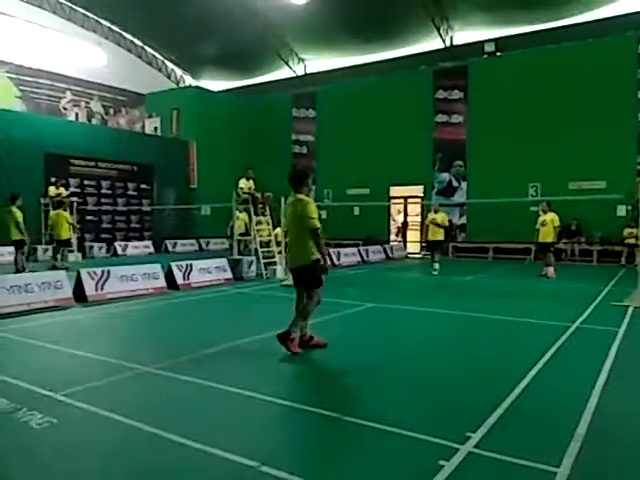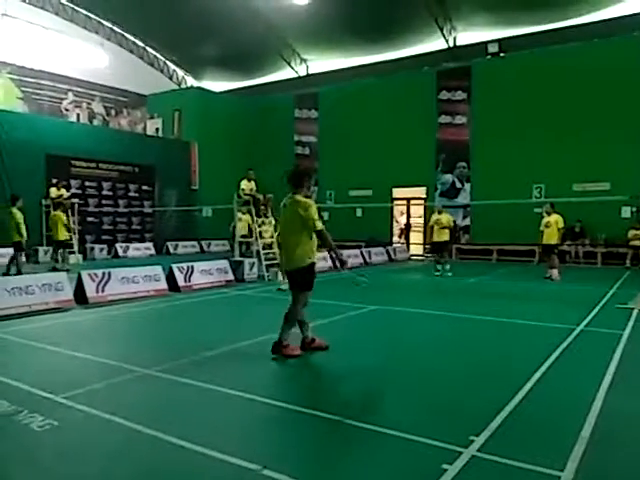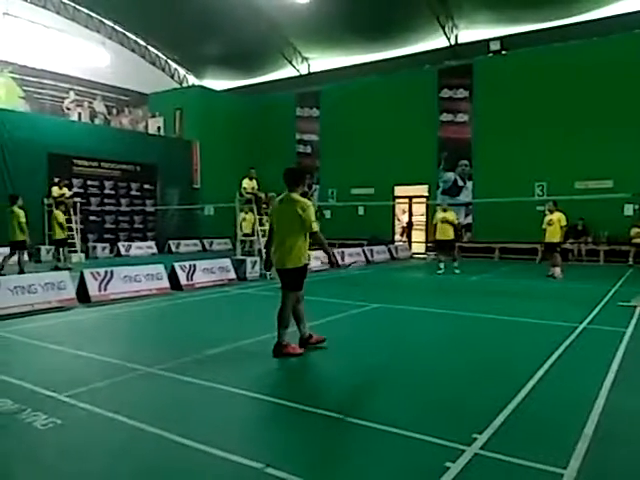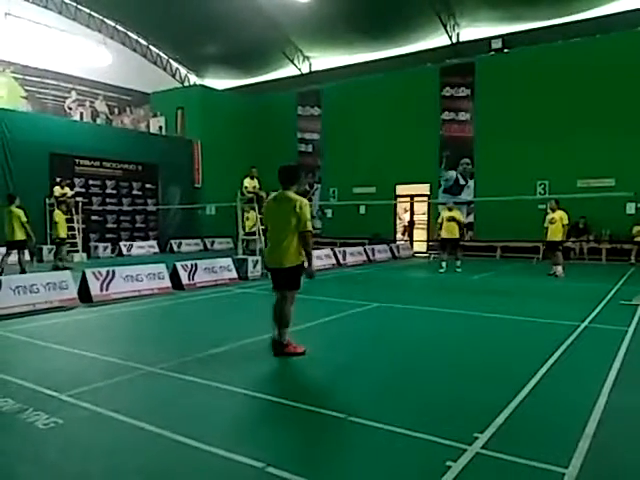
dt=0.2s
person 1, frame 1
left shoulder: (290, 203)
right shoulder: (306, 203)
right elbow: (315, 232)
right wrist: (323, 258)
left hip: (294, 259)
right hip: (307, 259)
left knee: (302, 298)
right knee: (313, 299)
left ankle: (305, 336)
right ankle: (289, 334)
person 1, frame 2
left shoulder: (285, 204)
right shoulder: (306, 205)
right elbow: (320, 233)
left wrist: (283, 254)
right wrist: (337, 253)
left hip: (289, 261)
right hip: (302, 261)
left knee: (301, 300)
right knee: (299, 302)
left ankle: (307, 339)
right ankle: (281, 342)
person 1, frame 3
left shoulder: (278, 203)
right shoulder: (304, 204)
left elbow: (272, 232)
right elbow: (314, 234)
left wrist: (268, 255)
right wrist: (330, 254)
left hip: (280, 260)
right hip: (295, 260)
left knee: (296, 298)
right knee: (289, 300)
left ankle: (305, 336)
right ankle: (282, 344)
person 1, frame 4
left shoulder: (270, 201)
right shoulder: (300, 203)
left elbow: (267, 230)
right elbow: (306, 235)
left wrist: (267, 255)
right wrist: (310, 262)
left hip: (273, 258)
right hip: (291, 260)
left knee: (281, 297)
right knee: (287, 300)
left ankle: (278, 336)
right ankle: (283, 343)
